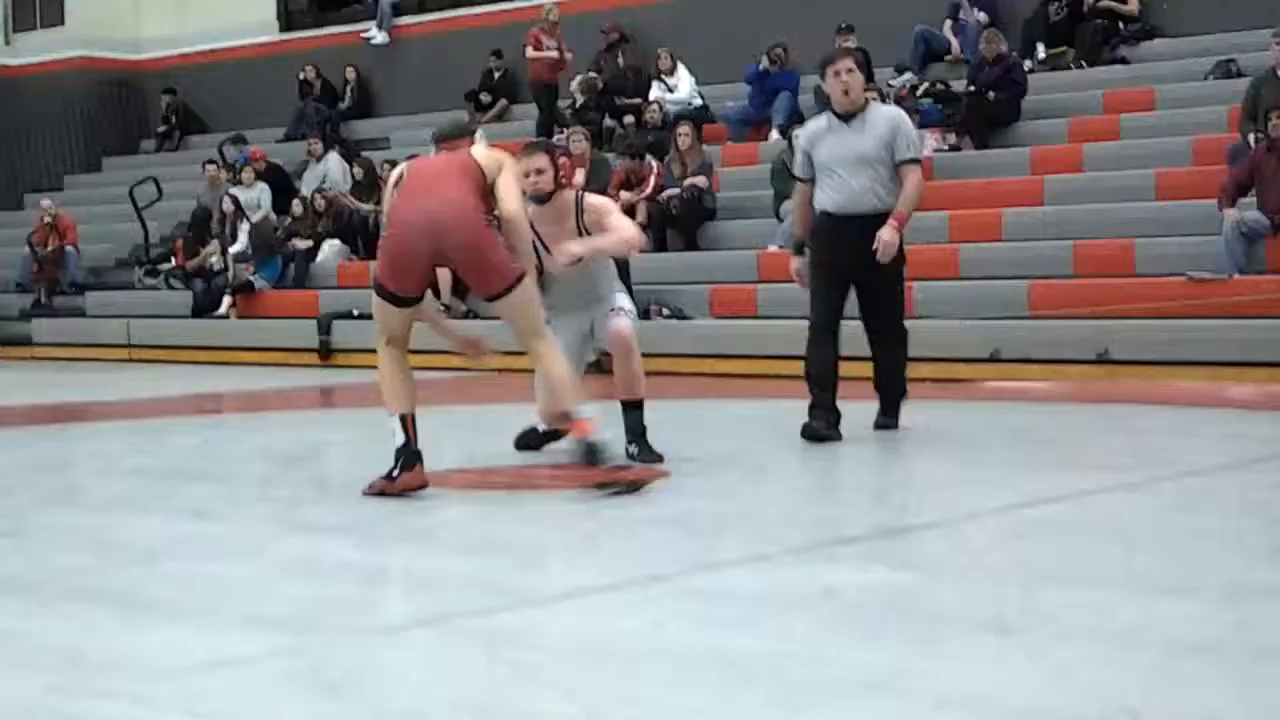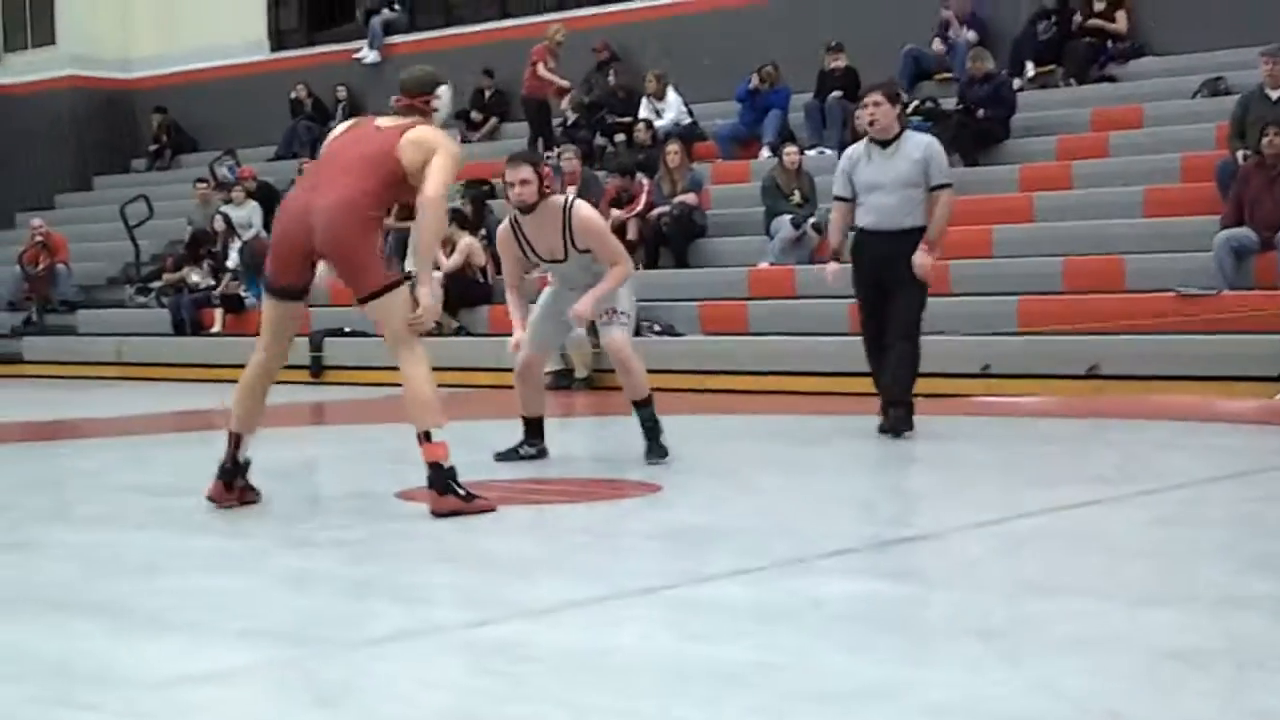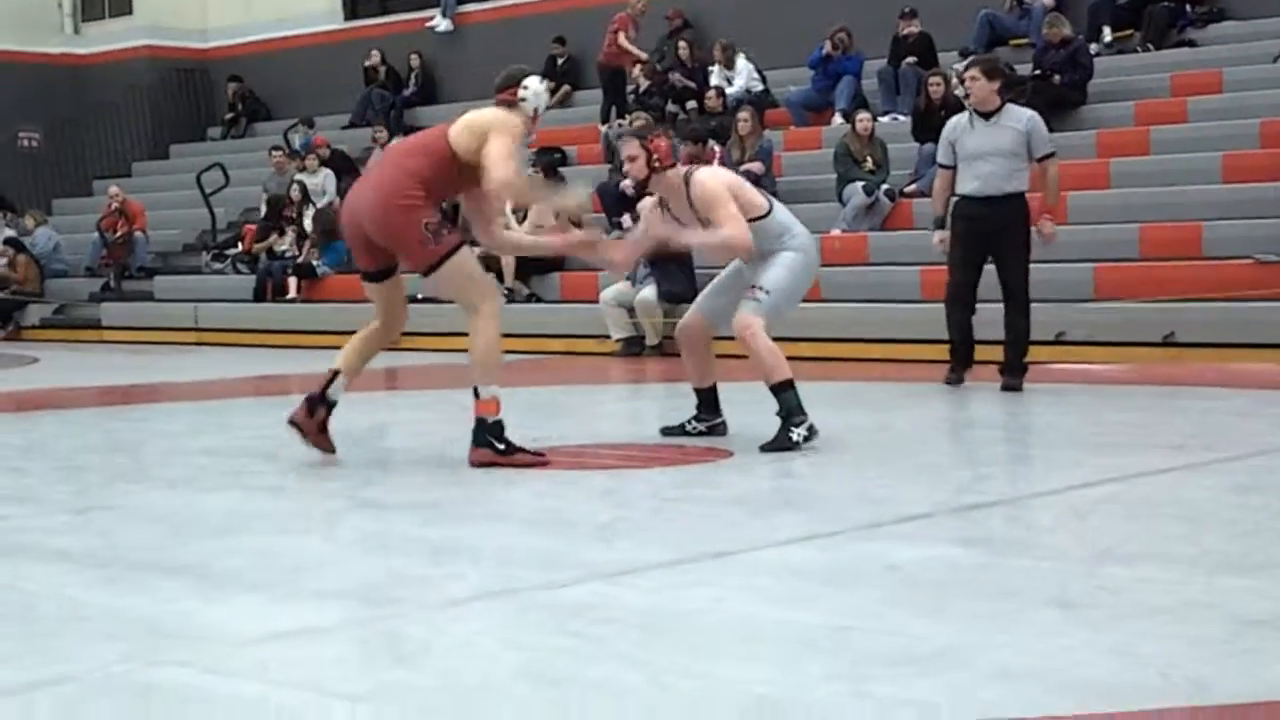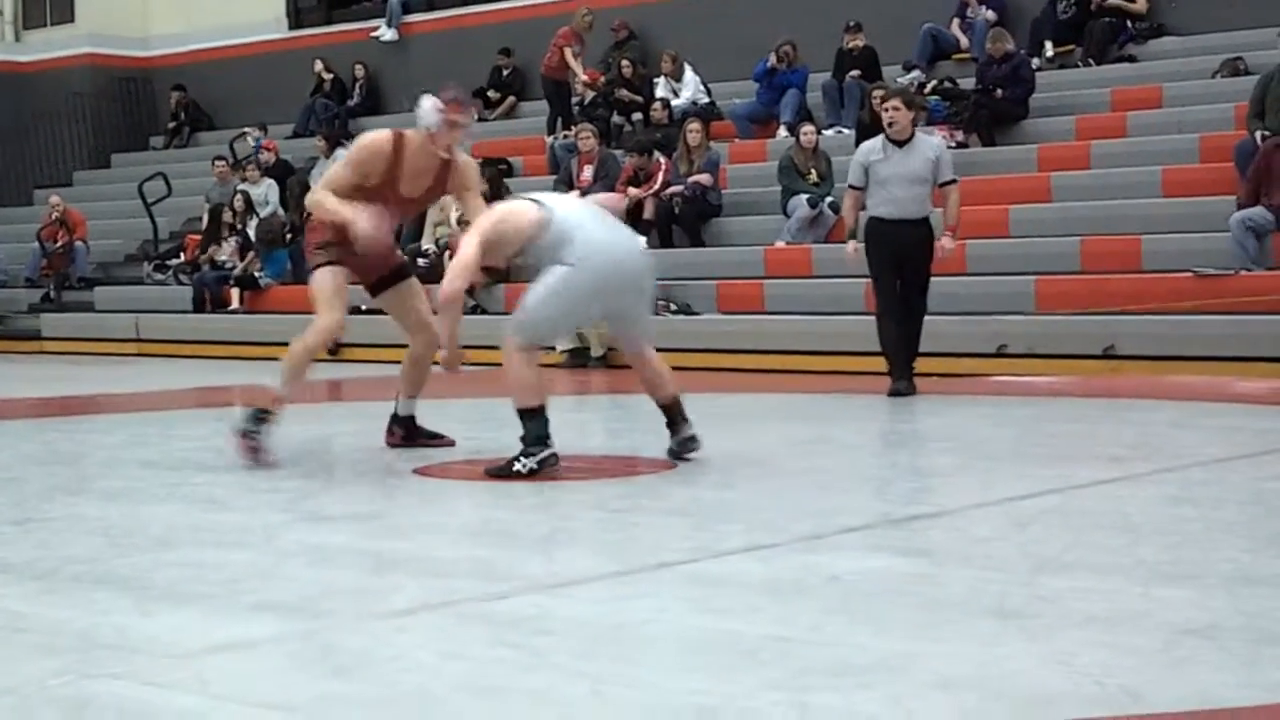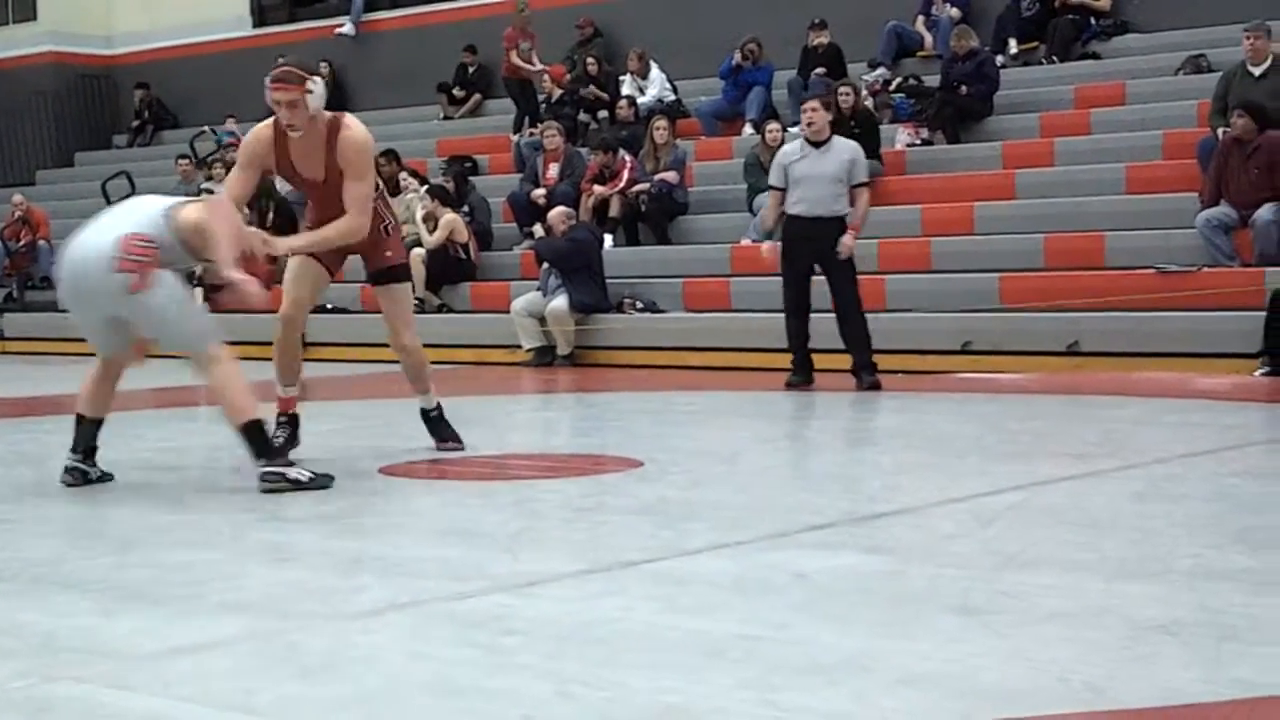
dt=1s
person 1, frame 1
left shoulder: (402, 172)
right shoulder: (494, 159)
right elbow: (511, 212)
left wrist: (446, 331)
right wrist: (529, 284)
left hip: (407, 228)
right hip: (463, 226)
left knee: (390, 345)
right knee: (540, 340)
left ankle: (407, 463)
right ankle: (591, 451)
person 1, frame 2
left shoulder: (350, 127)
right shoulder: (441, 143)
right elbow: (431, 199)
right wrist: (427, 281)
left hip: (295, 213)
right hip: (344, 223)
left knee: (271, 351)
right knee: (408, 352)
left ankle: (229, 476)
right ankle: (443, 483)
person 1, frame 3
left shoulder: (477, 142)
right shoulder: (505, 124)
left elbow: (487, 233)
right elbow: (504, 184)
left wrist: (556, 243)
right wrist: (560, 199)
left hip: (358, 207)
right hip: (390, 206)
left knee: (390, 322)
right knee: (487, 306)
left ankle: (315, 408)
right ankle: (489, 438)
person 1, frame 4
left shoulder: (462, 168)
right shoulder: (378, 145)
right elbow: (317, 195)
right wrist: (353, 216)
left hip: (377, 244)
right hip: (331, 233)
left knee: (428, 332)
right knee: (330, 322)
left ankle: (402, 423)
right ankle: (260, 416)
person 1, frame 5
left shoulder: (351, 137)
right shoulder: (261, 140)
left elbow: (356, 226)
right elbow: (226, 204)
left wrist: (289, 245)
left hip: (372, 227)
right hip: (321, 225)
left knee: (405, 343)
right knee: (290, 314)
left ankle: (431, 412)
right ankle: (286, 422)
person 2, frame 1
left shoulder: (893, 121)
right shoulder: (811, 133)
left elbow: (913, 178)
right elbow: (803, 194)
left wrist: (895, 225)
right wrist: (798, 249)
left hip: (877, 234)
right hip: (828, 234)
left knee: (886, 328)
right knee: (822, 326)
left ankle: (889, 407)
right ankle: (823, 415)
person 2, frame 2
left shoulder: (926, 147)
right shoulder: (851, 156)
left elbow: (943, 201)
right elbow: (841, 211)
left wrist: (927, 248)
right wrist: (834, 256)
left hip: (909, 246)
right hip: (867, 248)
left knee: (904, 329)
right knee: (875, 333)
left ankle: (897, 407)
right ankle: (894, 408)
person 2, frame 3
left shoulder: (1027, 120)
right shoulder: (954, 127)
left elbow: (1049, 168)
right elbow: (943, 178)
left wrist: (1048, 214)
right wrist: (939, 223)
left hip: (1010, 212)
right hip: (968, 213)
left knee: (1016, 292)
right knee: (959, 292)
left ankle: (1013, 370)
right ankle: (960, 362)
person 2, frame 4
left shoulder: (935, 148)
right shoulder: (867, 151)
left elbow: (950, 192)
right elbow: (852, 197)
left wrist: (949, 233)
right wrist: (852, 236)
left hip: (918, 232)
right hip: (881, 233)
left knee: (914, 305)
right knee: (888, 306)
left ankle: (906, 370)
right ankle: (899, 375)
person 2, frame 5
left shoulder: (850, 150)
right shoulder: (786, 153)
left elbow: (862, 195)
right elbow: (775, 199)
left wrist: (852, 232)
right wrist: (768, 236)
left hip: (834, 230)
right hip: (796, 231)
left knee: (848, 301)
right knee: (795, 304)
left ankle: (865, 368)
right ankle: (802, 368)
person 3, frame 1
left shoulder: (594, 208)
left elbow: (633, 238)
left wrist: (582, 246)
left hip: (607, 299)
right hip: (562, 313)
left knee: (623, 337)
left ankle: (636, 439)
right ankle: (553, 425)
person 3, frame 2
left shoulder: (580, 216)
right shoulder: (507, 233)
left elbow: (624, 265)
right elbow: (513, 286)
left wrist: (592, 299)
right wrist: (519, 329)
left hip: (607, 281)
right hip: (563, 286)
left knee: (618, 346)
right knee: (526, 363)
left ankle: (652, 430)
right ankle: (533, 440)
person 3, frame 3
left shoulder: (702, 185)
right shoulder: (659, 206)
left elbow: (740, 241)
right elbow: (622, 259)
left wrist: (677, 235)
left hip: (787, 251)
right hip: (756, 260)
left knee: (746, 326)
right knee: (689, 330)
left ankle: (797, 421)
right ankle: (708, 416)
person 3, frame 4
left shoulder: (483, 228)
right shoulder: (537, 205)
left elbow: (451, 290)
left wrist: (450, 345)
left hip: (589, 262)
right hip: (633, 259)
left knee: (517, 347)
right knee: (637, 348)
left ankle: (538, 449)
right ankle: (681, 429)
person 3, frame 5
left shoulder: (174, 210)
right shoulder: (230, 230)
right elbow: (217, 206)
right wrist: (232, 272)
left hip: (75, 264)
right hip: (124, 264)
left knee: (113, 359)
right knee: (216, 360)
left ankle: (79, 460)
right ankle: (273, 464)
